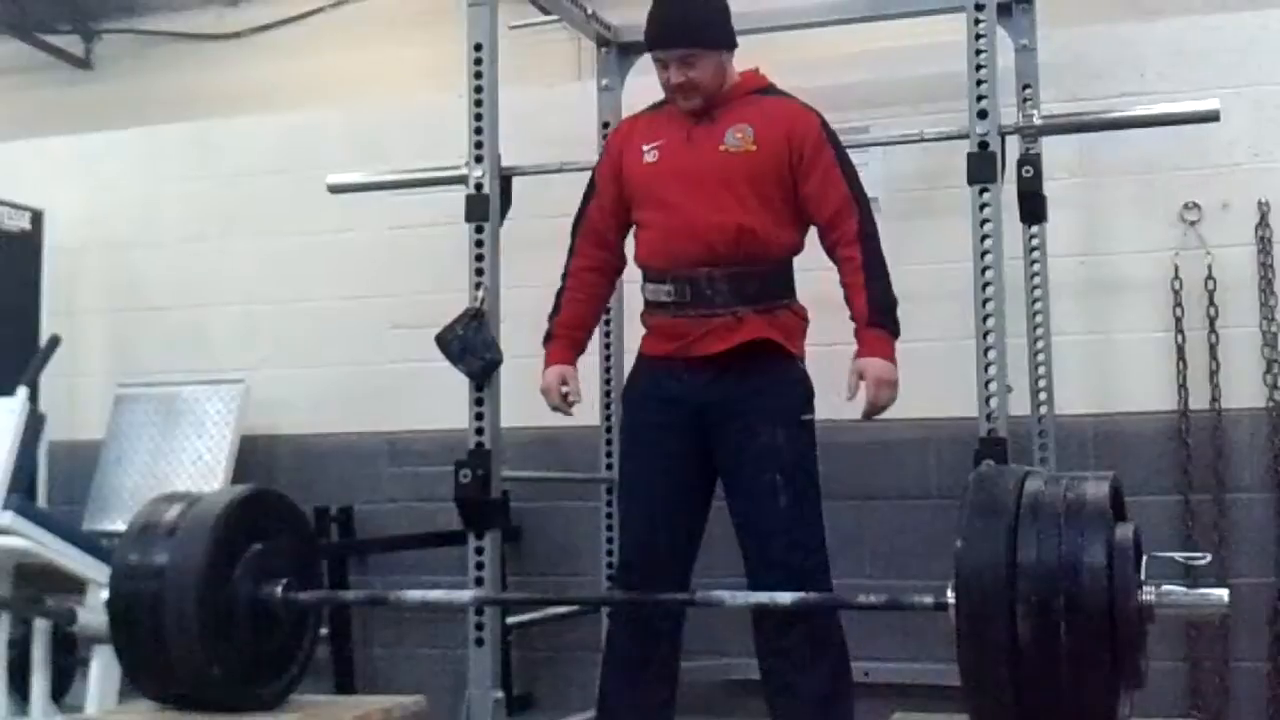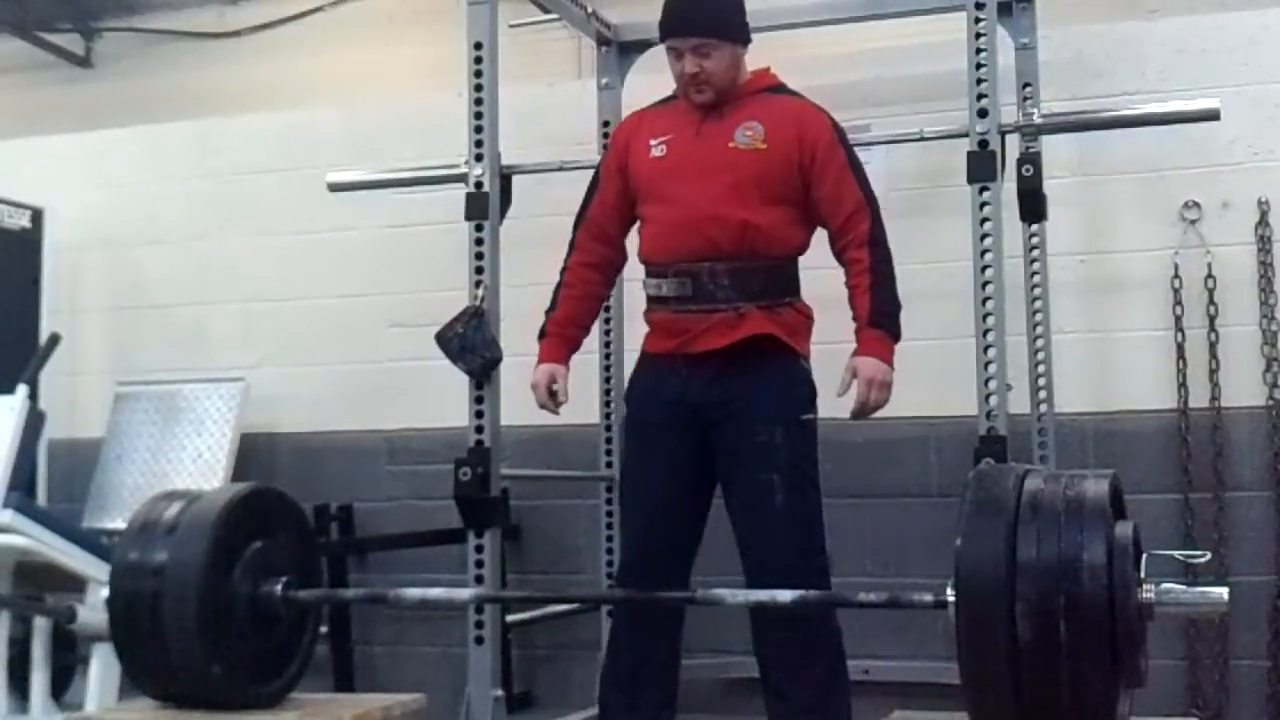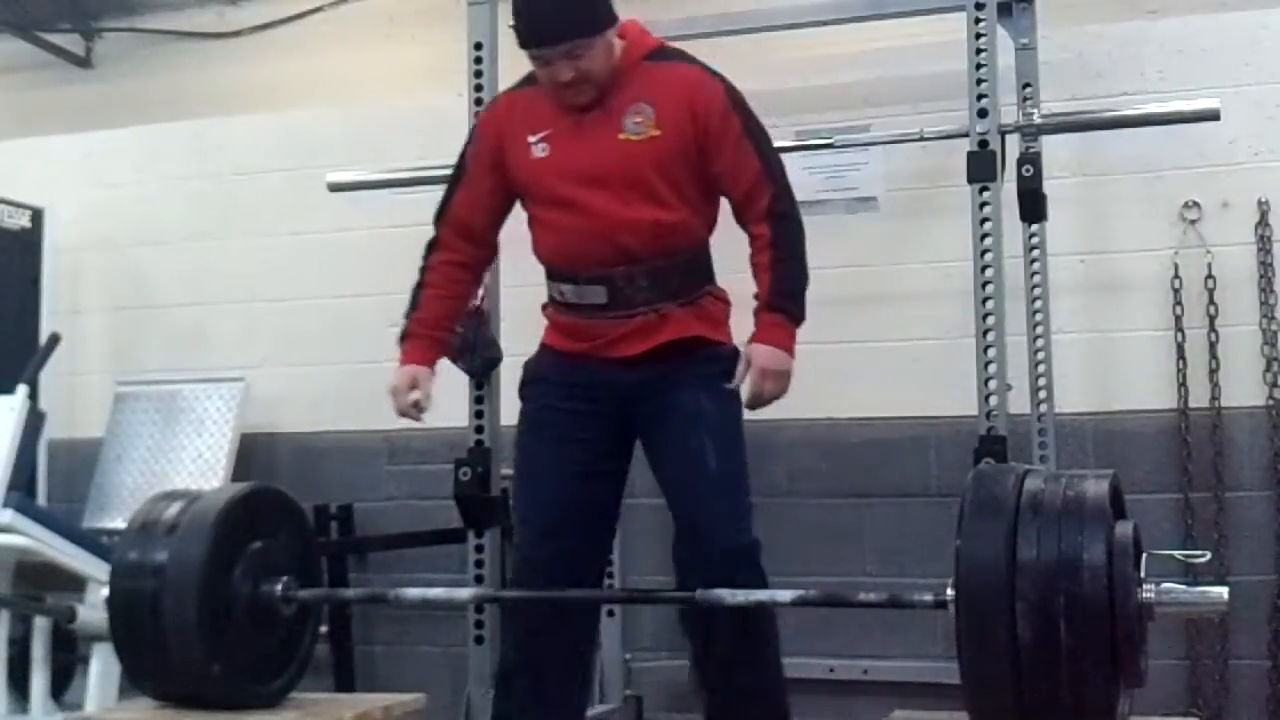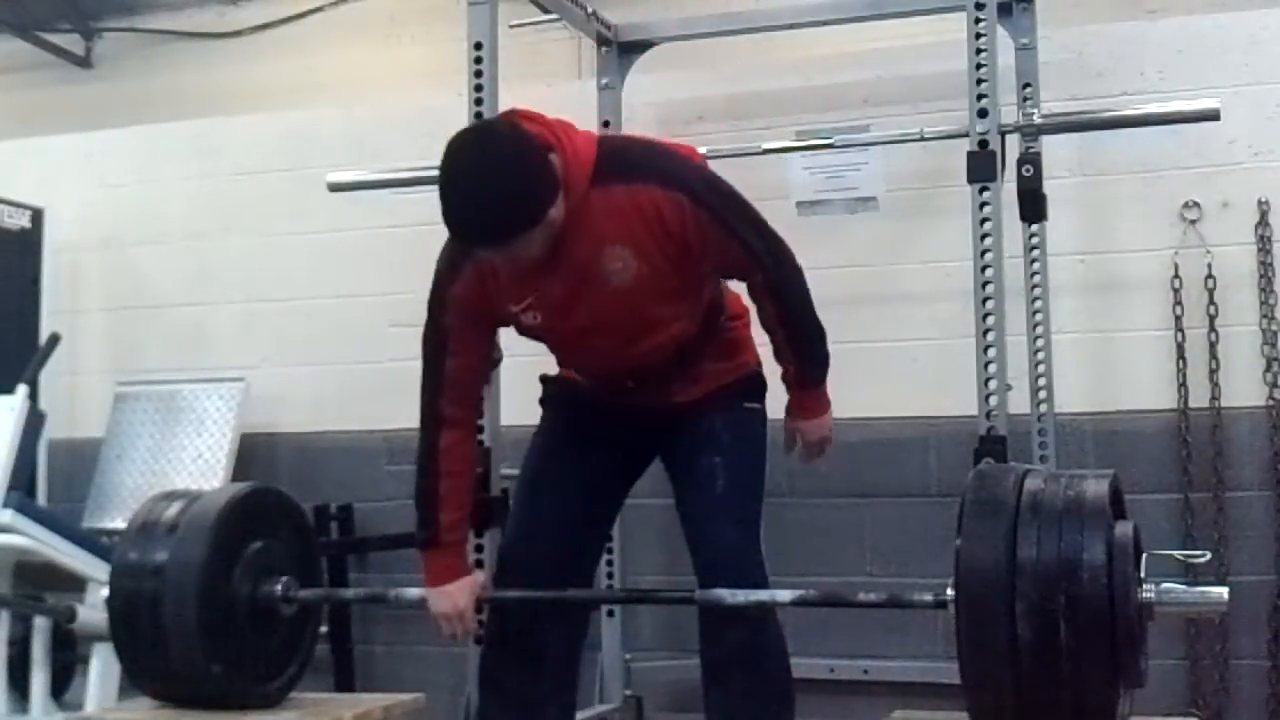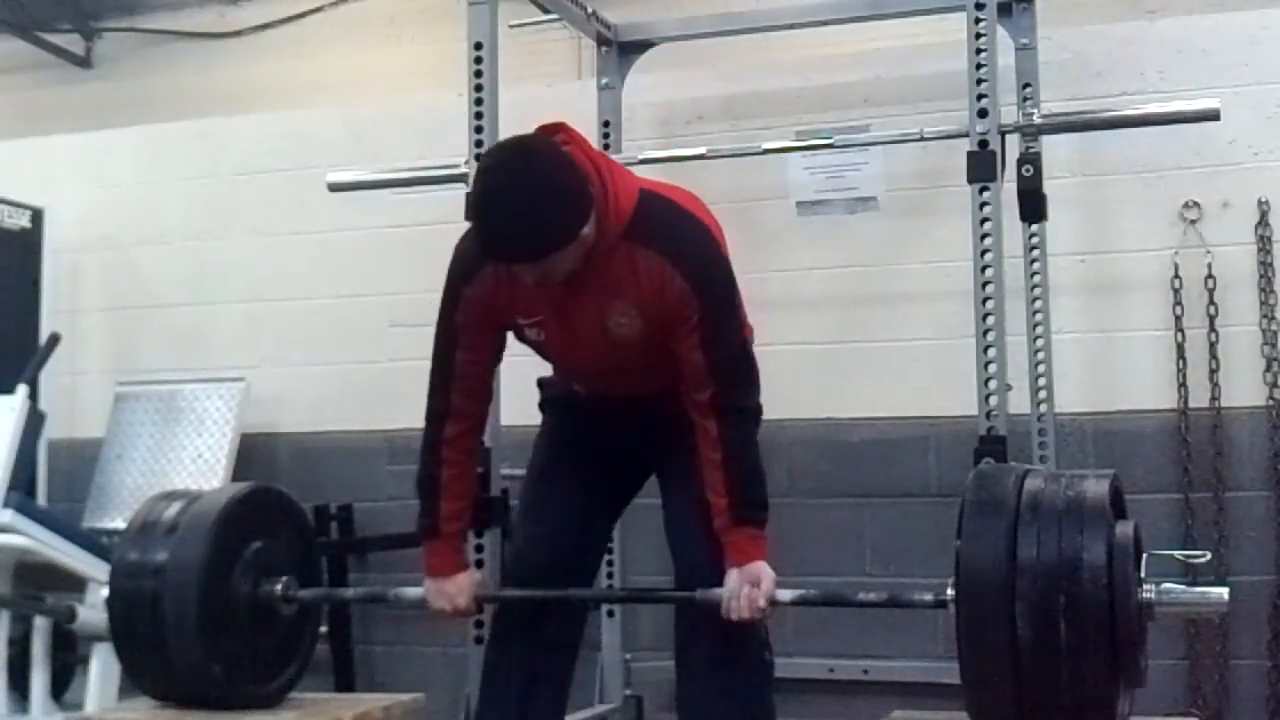
dt=1s
person 1, frame 1
left shoulder: (788, 123)
right shoulder: (630, 140)
left elbow: (851, 233)
right elbow: (593, 252)
left wrist: (876, 340)
right wrist: (561, 350)
left hip: (761, 374)
right hip: (662, 379)
left knee: (788, 570)
right knee: (645, 571)
person 1, frame 2
left shoulder: (798, 123)
right shoulder: (638, 134)
left elbow: (859, 235)
right elbow: (593, 248)
left wrist: (876, 341)
right wrist: (556, 347)
left hip: (763, 373)
right hip: (664, 376)
left knee: (786, 572)
right knee: (645, 572)
person 1, frame 3
left shoulder: (690, 90)
right shoulder: (508, 120)
left elbow: (769, 208)
right elbow: (459, 242)
left wrist: (776, 327)
right wrist: (420, 349)
left hip: (684, 359)
right hip: (570, 371)
left knee: (720, 555)
right knee: (546, 576)
person 1, frame 4
left shoulder: (655, 181)
right shoulder: (468, 270)
left elbow: (771, 271)
right elbow: (450, 409)
left wrist: (807, 393)
right wrist: (445, 561)
left hip: (711, 393)
right hip: (590, 403)
left knee: (732, 585)
right knee: (526, 587)
person 1, frame 5
left shoulder: (677, 241)
right shoulder: (481, 264)
left elbow: (726, 402)
right elbow: (457, 402)
left wrist: (745, 546)
right wrist: (444, 553)
left hip: (690, 409)
right hip: (586, 408)
left knee: (718, 591)
right knee: (532, 587)
